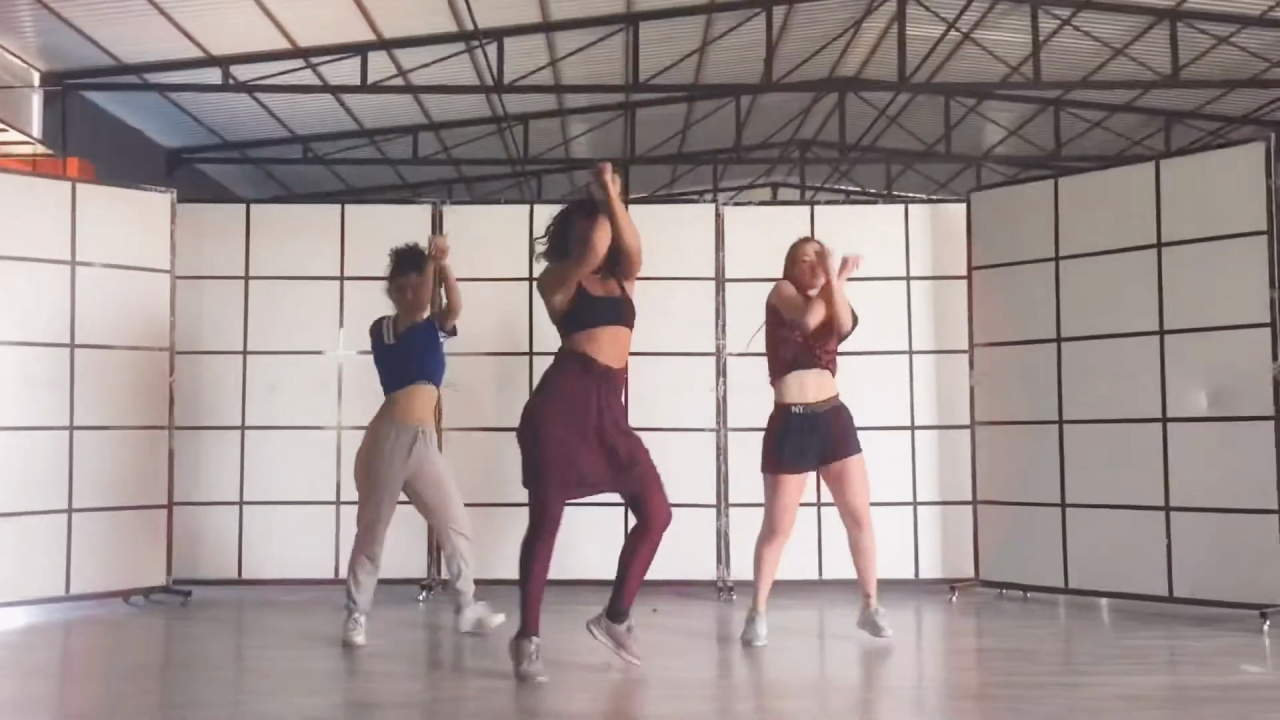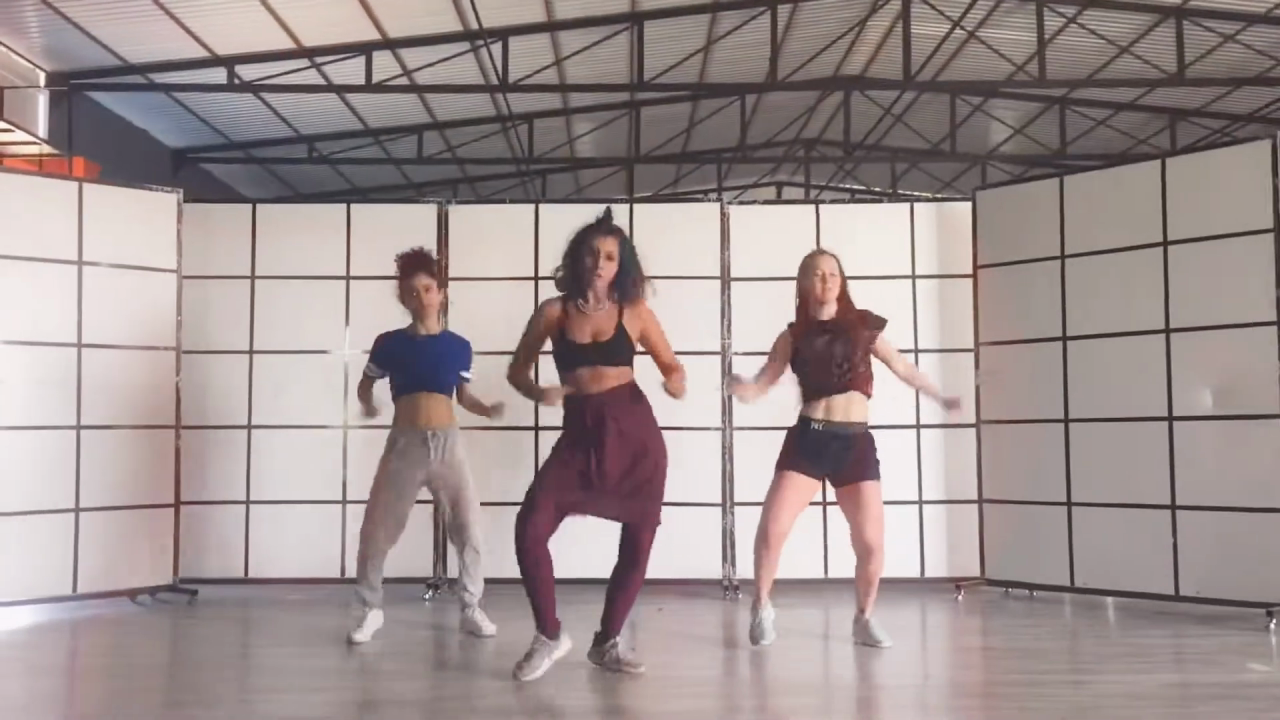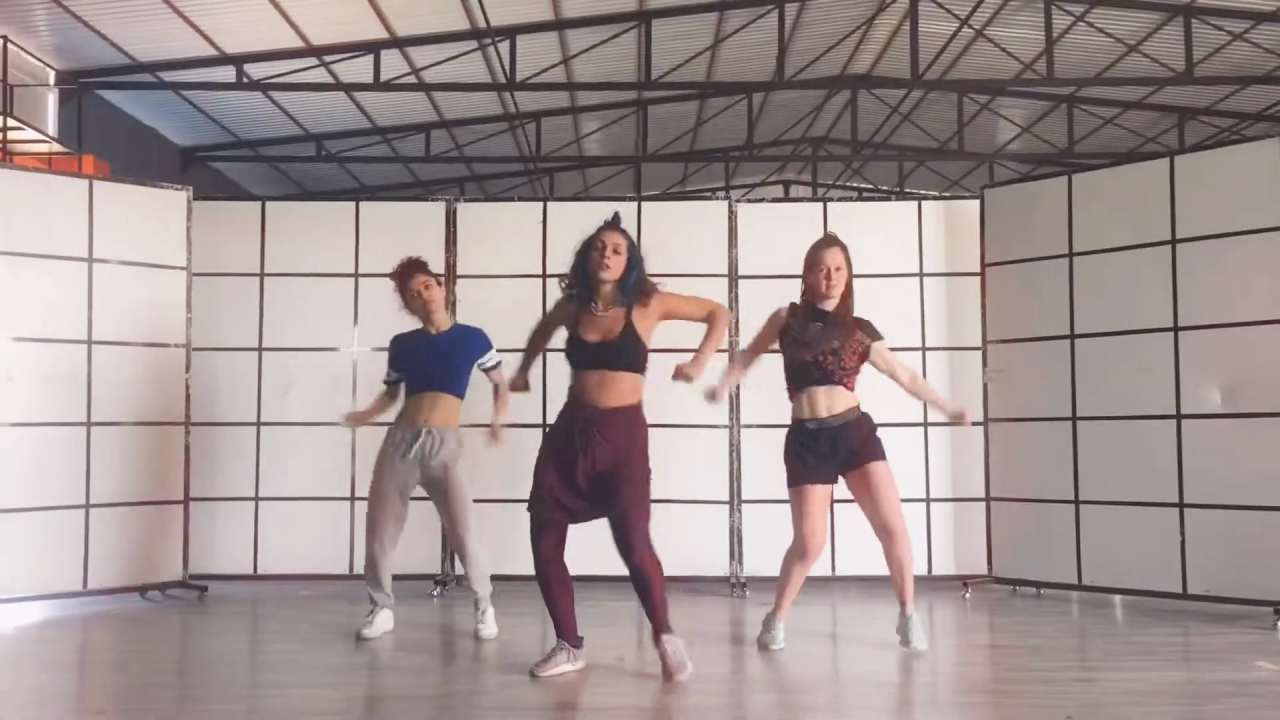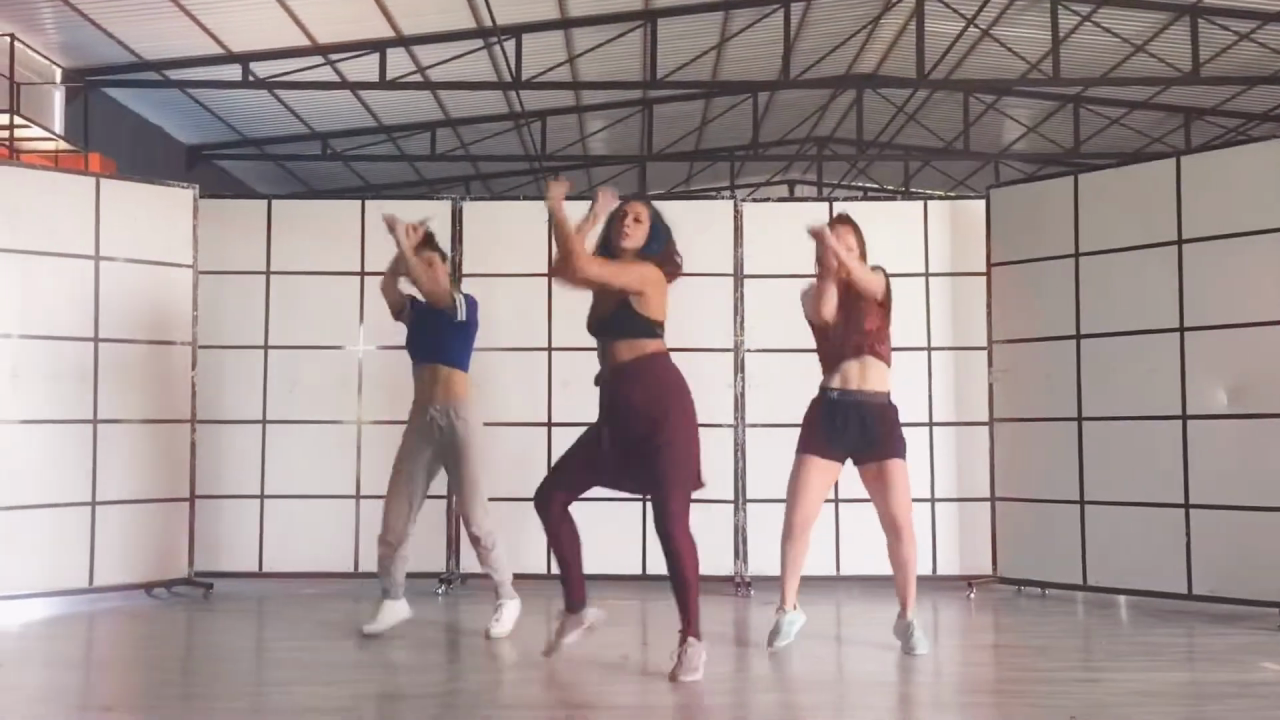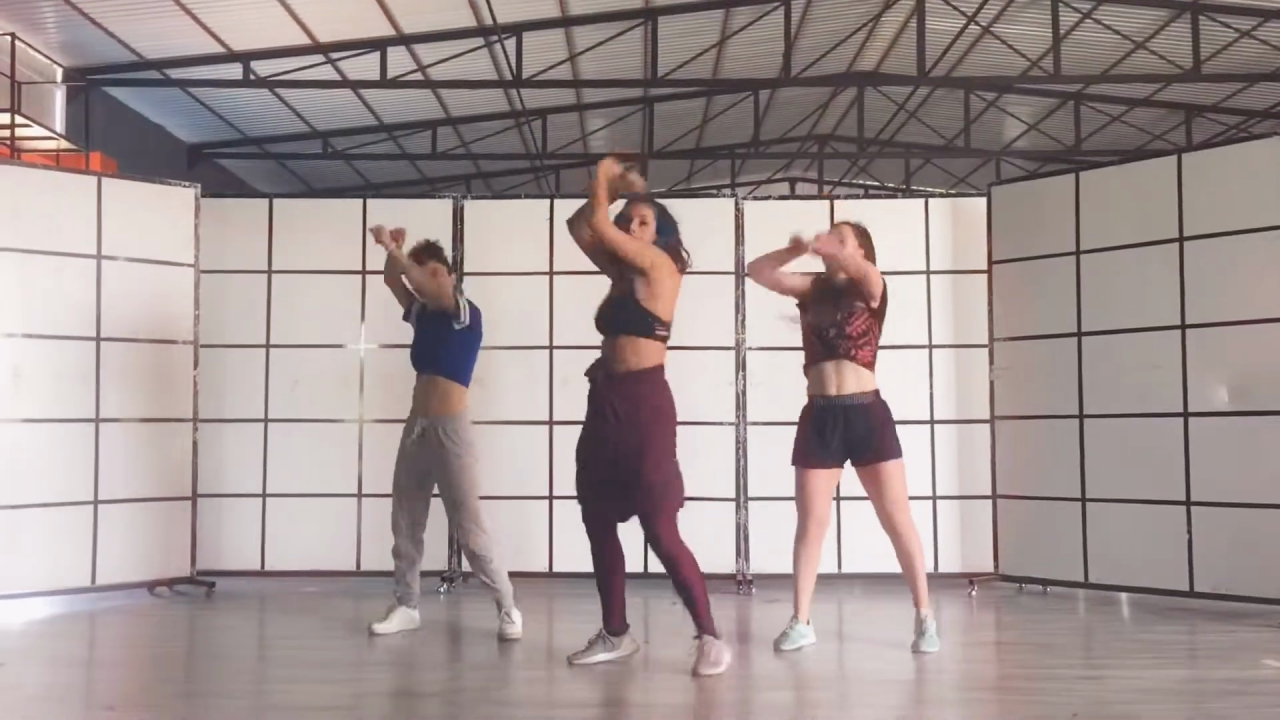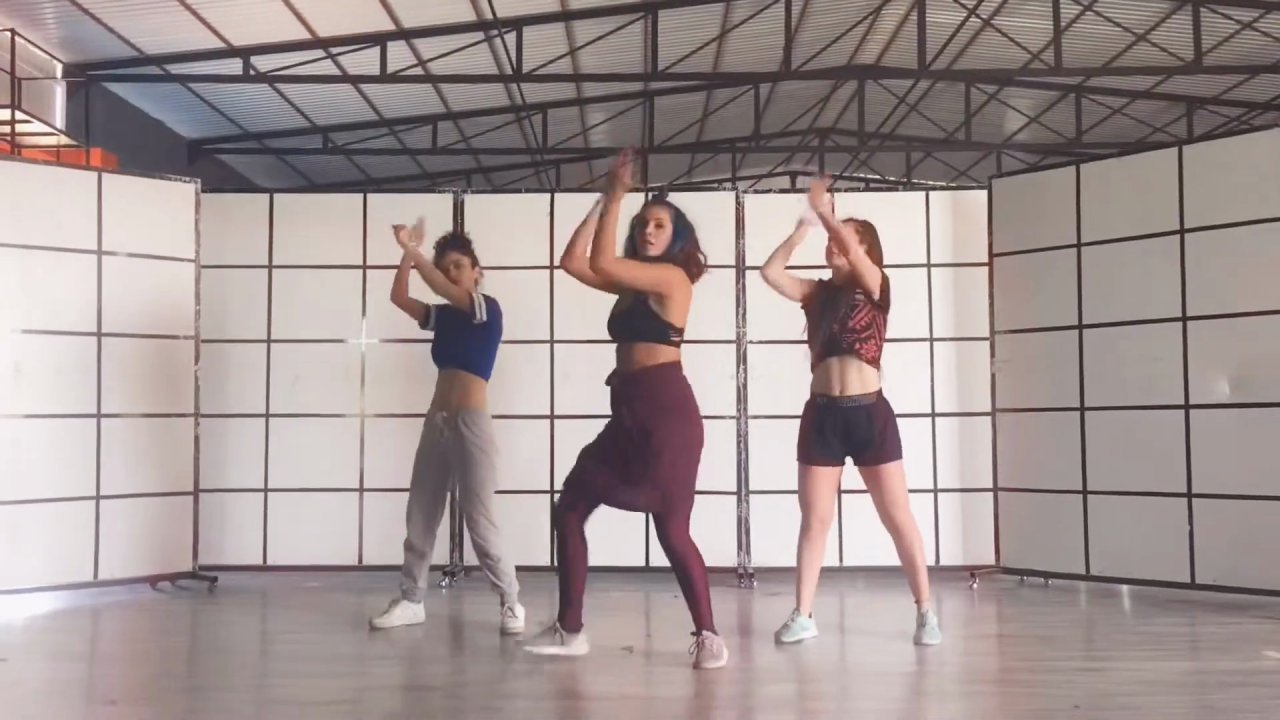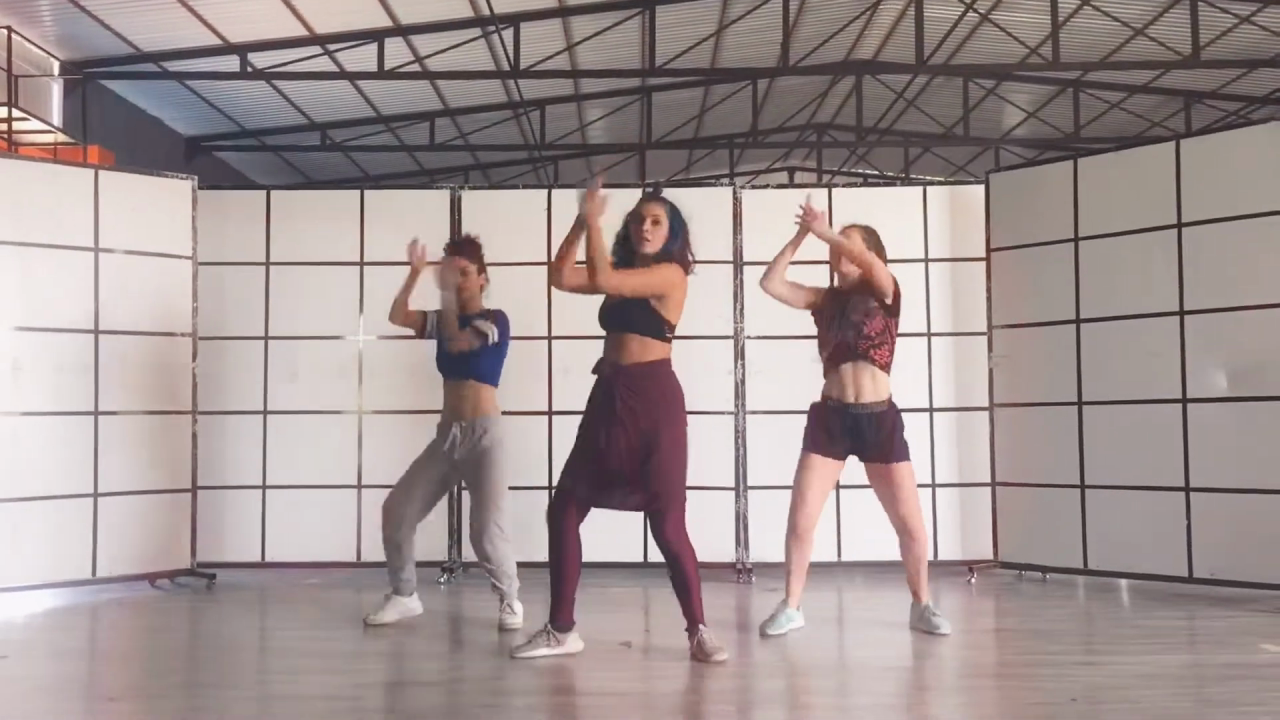
dt=0.3s
person 1, frame 1
left shoulder: (620, 267)
right shoulder: (555, 278)
left elbow: (632, 259)
right elbow: (592, 256)
left wrist: (614, 197)
right wrist: (601, 213)
left hip: (607, 408)
right hip: (565, 398)
left knee: (656, 513)
right knee: (546, 518)
left ankle: (614, 618)
right ankle: (526, 637)
person 1, frame 2
left shoulder: (635, 312)
right shoulder: (552, 311)
left elbow: (672, 368)
right elbow: (517, 370)
left wrist: (675, 381)
right wrist: (540, 393)
left hip: (634, 430)
right hip: (581, 433)
left knee: (639, 547)
right knee: (529, 529)
left ankle: (607, 643)
right ankle: (549, 635)
person 1, frame 3
left shoulder: (647, 304)
right shoulder: (571, 307)
left elbow: (719, 313)
right elbow: (543, 330)
left wrist: (699, 358)
right wrist: (524, 368)
left hip: (621, 436)
right hip: (568, 435)
left knee: (634, 543)
right knee: (545, 542)
left ankle: (665, 637)
right ankle: (569, 645)
person 1, frame 4
left shoulder: (648, 273)
right shoulder: (604, 276)
left elbow: (579, 266)
right elbow: (564, 268)
left wrist: (558, 212)
right wrist: (593, 215)
left hip: (661, 401)
right hip: (617, 408)
left knee: (671, 524)
right knee: (550, 496)
left ankle: (691, 639)
right ankle: (577, 607)
person 1, frame 5
left shoulder: (661, 267)
right shoulder: (624, 274)
left elbow: (599, 225)
right elbow: (582, 228)
left wrist: (603, 176)
right wrist: (612, 184)
left hip: (645, 406)
right hip: (606, 406)
left knee: (661, 534)
right knee: (598, 524)
left ankle: (710, 638)
right ankle: (616, 633)
person 1, frame 6
left shoulder: (672, 276)
right shoulder: (629, 281)
left elbow: (601, 260)
right elbow: (571, 261)
left wrist: (615, 197)
right wrist: (604, 202)
left hip: (667, 409)
right hip: (627, 412)
left knee: (672, 531)
right knee: (569, 511)
left ankle: (708, 634)
right ankle: (569, 629)
person 1, frame 7
left shoulder: (671, 275)
right shoulder: (622, 273)
left elbow: (604, 278)
right elbow: (562, 277)
left wrist: (596, 222)
right wrist: (582, 222)
left hip: (653, 404)
right hip: (606, 406)
left knee: (667, 527)
right knee: (564, 513)
left ankle: (699, 631)
right ankle: (562, 629)
person 2, frame 1
left shoulder: (838, 309)
right shoulder: (781, 293)
left elbow: (841, 321)
right elbow: (808, 319)
left wrist: (835, 278)
right wrist: (830, 283)
left hip: (834, 419)
right hip: (791, 424)
left knee: (860, 517)
right knee: (777, 527)
left ankle: (871, 606)
right ankle: (758, 614)
person 2, frame 2
left shoulder: (863, 325)
right shoulder: (794, 335)
left elbow: (900, 365)
right elbow: (762, 382)
left wrist: (940, 397)
right wrist: (742, 387)
left hip: (856, 442)
right hip: (809, 440)
left knee: (870, 544)
right knee: (770, 531)
left ankle: (864, 618)
right ankle: (762, 608)
person 2, frame 3
left shoulder: (859, 330)
right shoulder: (789, 317)
left elbow: (902, 372)
right elbow: (749, 354)
left wrist: (946, 407)
right wrist: (724, 383)
left hip: (855, 432)
right hip: (808, 438)
left knee: (893, 527)
right knee: (809, 544)
left ankle: (908, 614)
right ankle: (776, 618)
person 2, frame 4
left shoulder: (876, 282)
right shoulder: (815, 295)
left elbow: (865, 281)
right elbow: (825, 311)
left wrist: (833, 238)
right wrist: (828, 266)
left hip: (879, 414)
right hip: (831, 413)
left knee: (900, 523)
right knee: (797, 518)
left ankle: (907, 617)
right ankle: (788, 609)
person 2, frame 5
left shoulder: (872, 291)
right shoulder: (815, 288)
left elbow: (866, 272)
right elbow: (757, 271)
left wrist: (826, 245)
right wrist: (798, 247)
left hip: (868, 413)
right hip: (820, 417)
left knee: (899, 521)
right knee: (811, 524)
left ankle: (924, 618)
right ankle: (801, 621)
person 2, frame 6
left shoulder: (873, 285)
right shoulder: (818, 292)
left elbow: (857, 258)
right elbow: (769, 274)
left wrist: (823, 209)
right wrist: (800, 232)
left hip: (869, 413)
right hip: (822, 414)
left knee: (899, 518)
right knee: (815, 519)
left ankle: (925, 610)
right ankle: (803, 614)
person 2, frame 7
left shoulder: (885, 293)
right shoulder: (824, 299)
left elbow: (872, 266)
right elbow: (769, 285)
left wrist: (827, 232)
right wrist: (799, 236)
left hip: (881, 419)
right hip: (831, 419)
left knee: (910, 522)
right knee: (801, 519)
left ankle: (921, 606)
right ankle: (789, 607)
person 3, frame 1
left shoulder: (435, 327)
right shoulder: (382, 328)
left elbow: (454, 309)
right elbow: (411, 319)
left wrist: (443, 266)
right wrist: (429, 262)
left hip: (424, 441)
right hip: (388, 439)
left knee: (454, 526)
right knee: (372, 531)
left ankle: (467, 608)
right ankle: (356, 616)
person 3, frame 2
left shoulder: (458, 346)
right shoulder: (389, 343)
left elbow: (464, 396)
right elbow: (366, 384)
left wrist: (488, 409)
right wrist: (367, 404)
left hip: (448, 446)
right hip: (404, 448)
left knee: (469, 533)
right knee: (375, 534)
left ankle: (471, 610)
right ankle: (371, 610)
person 3, frame 3
left shoulder: (472, 338)
right shoulder: (401, 345)
left elbow: (499, 384)
right elbow: (391, 392)
left wrist: (498, 417)
right wrist: (366, 414)
left hip: (444, 445)
right hip: (402, 441)
left knee: (462, 532)
right knee: (379, 530)
left ankle: (484, 609)
right ankle: (382, 609)
person 3, frame 4
left shoulder: (463, 304)
right shoulder: (413, 310)
left elbow: (431, 288)
right elbow: (388, 287)
left wrist: (405, 244)
right wrist: (404, 247)
left hip: (453, 417)
right hip: (420, 421)
left knee: (475, 516)
right knee: (396, 512)
left ankle: (506, 599)
right ankle: (394, 600)
person 3, frame 5
left shoulder: (467, 314)
right shoulder: (424, 317)
left elbow: (433, 288)
right elbow: (393, 280)
left wrist: (394, 248)
right wrist: (394, 248)
left hip: (450, 431)
right hip: (415, 430)
left knee: (468, 527)
right knee: (406, 523)
left ankle: (508, 608)
right ankle: (406, 606)
person 3, frame 6
left shoulder: (487, 309)
right shoulder: (442, 316)
left elbow: (446, 290)
right elbow: (399, 297)
left wrist: (412, 250)
right wrist: (409, 253)
left hip: (470, 424)
right hip: (435, 423)
left knee: (479, 519)
right knee: (420, 516)
left ankle: (511, 602)
right ankle: (411, 601)
person 3, frame 7
left shoulder: (495, 320)
right shoulder: (444, 317)
left elbow: (456, 343)
right elbow: (398, 317)
left wrist: (447, 297)
right wrist: (415, 272)
left hip: (484, 438)
right hip: (446, 437)
left knee: (487, 528)
right knee: (397, 509)
left ankle: (510, 600)
right ankle: (404, 595)
